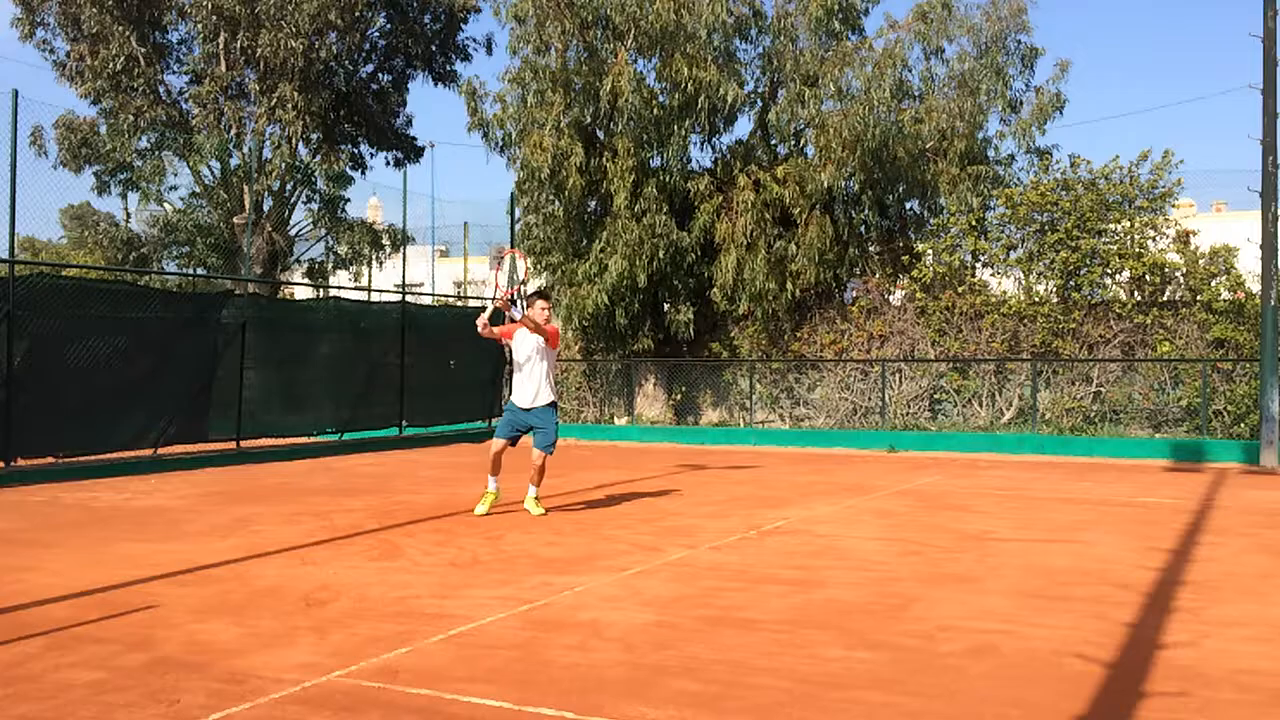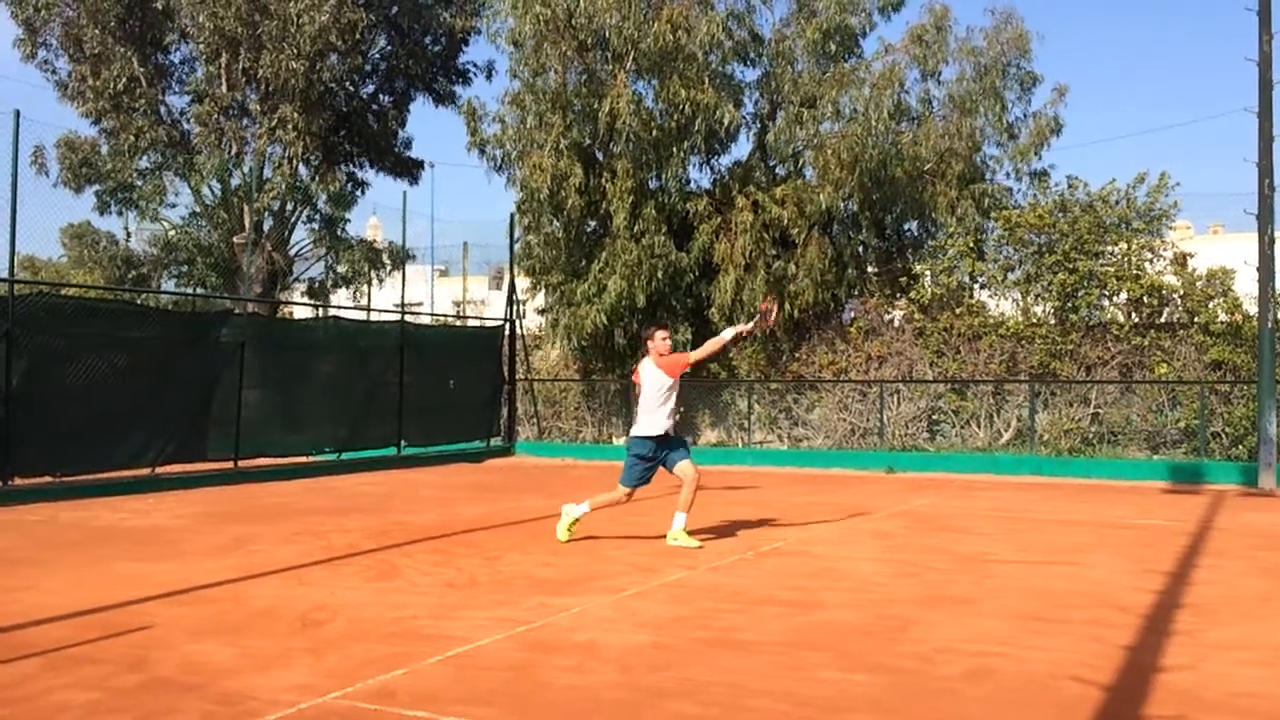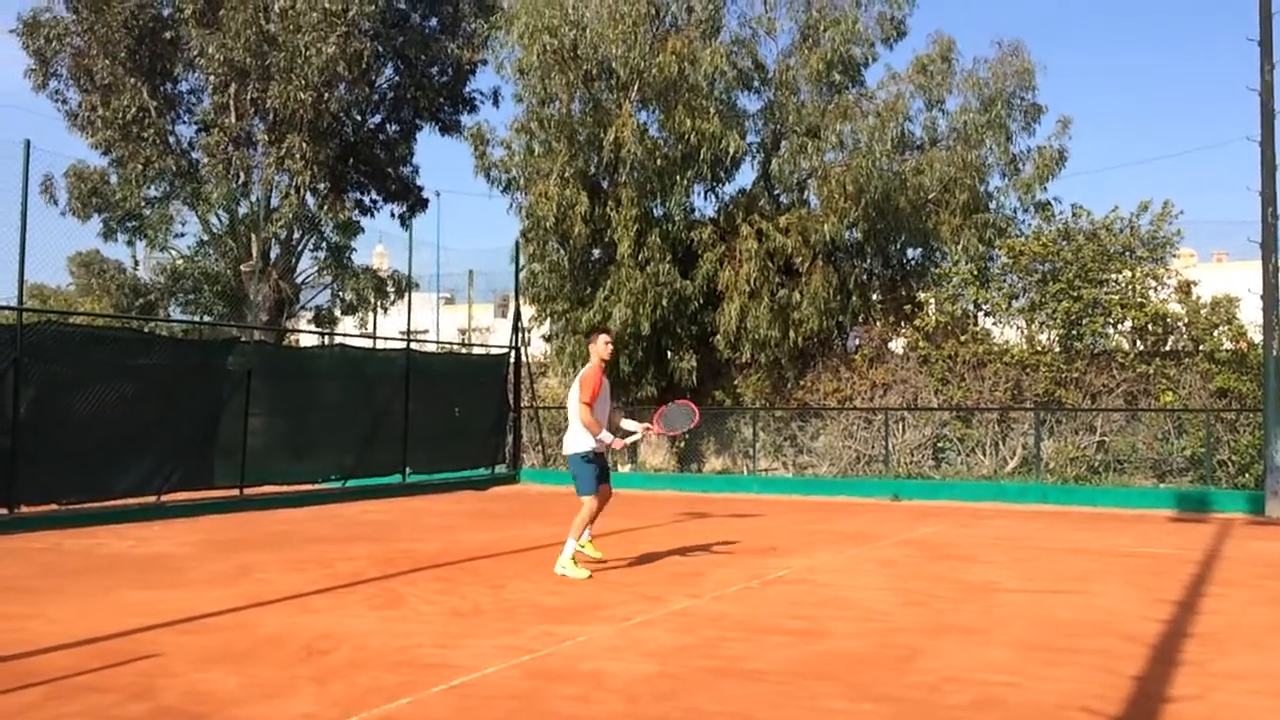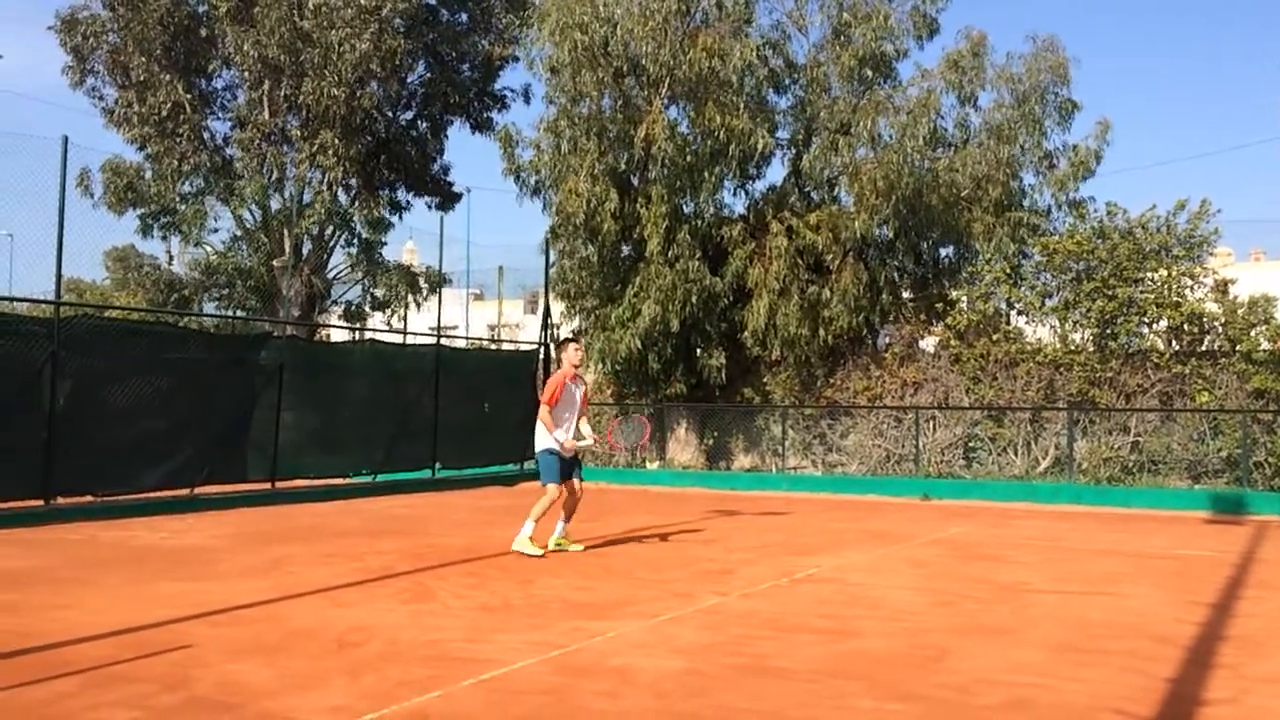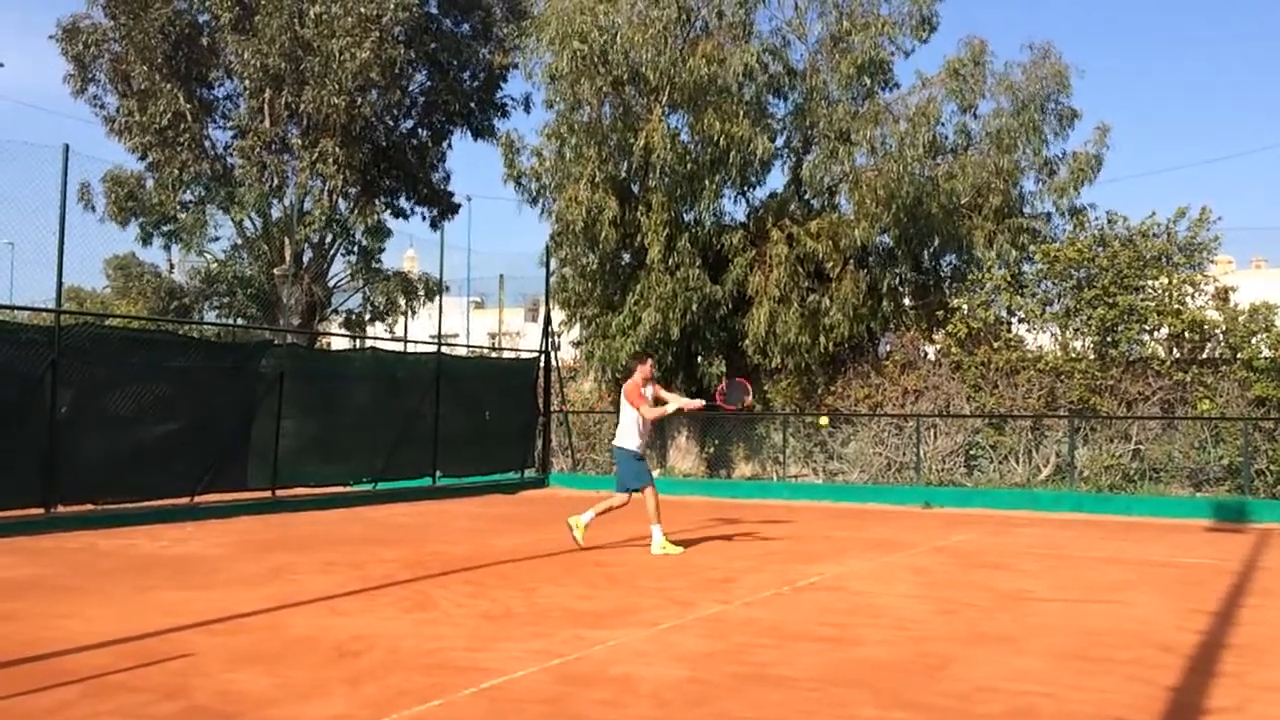
dt=1s
person 1, frame 1
left shoulder: (552, 332)
right shoulder: (515, 331)
left elbow: (537, 328)
right elbow: (489, 332)
left wrist: (511, 311)
right wrist: (482, 324)
left hip: (544, 407)
right hip: (517, 405)
left knee: (538, 460)
right knee: (496, 449)
left ankle: (531, 498)
right ankle: (492, 491)
person 1, frame 2
left shoulder: (647, 364)
right shoulder: (664, 364)
left elbow: (638, 385)
right elbow: (702, 352)
right wrist: (733, 331)
left hip: (665, 438)
right hip: (644, 441)
left knee: (691, 477)
right knee: (623, 495)
left ankle: (677, 532)
right ankle: (573, 512)
person 1, frame 3
left shoulder: (602, 378)
right shoulder: (589, 375)
left elbow: (611, 415)
right elbow: (584, 416)
left wrist: (638, 426)
right wrist: (610, 438)
left hip: (594, 449)
right hip: (580, 449)
left knee: (605, 495)
right knee: (590, 505)
left ankle: (583, 539)
right ankle: (566, 559)
person 1, frame 4
left shoulder: (581, 382)
right shoulder: (558, 380)
left elbow: (580, 417)
right elbow: (543, 414)
left wrist: (588, 434)
right wrist: (563, 439)
left hip: (566, 449)
right hip: (549, 447)
left knee: (576, 492)
right knee: (553, 493)
left ankle: (558, 538)
right ankle: (523, 538)
person 1, frame 5
left shoulder: (647, 385)
right shoulder: (631, 388)
left elbow: (665, 395)
right elbow: (650, 415)
left wrist: (687, 401)
right wrist: (674, 407)
left hip: (630, 449)
right hip: (628, 449)
left knee: (622, 497)
right knee: (649, 491)
left ankle: (580, 521)
right ankle: (659, 542)
